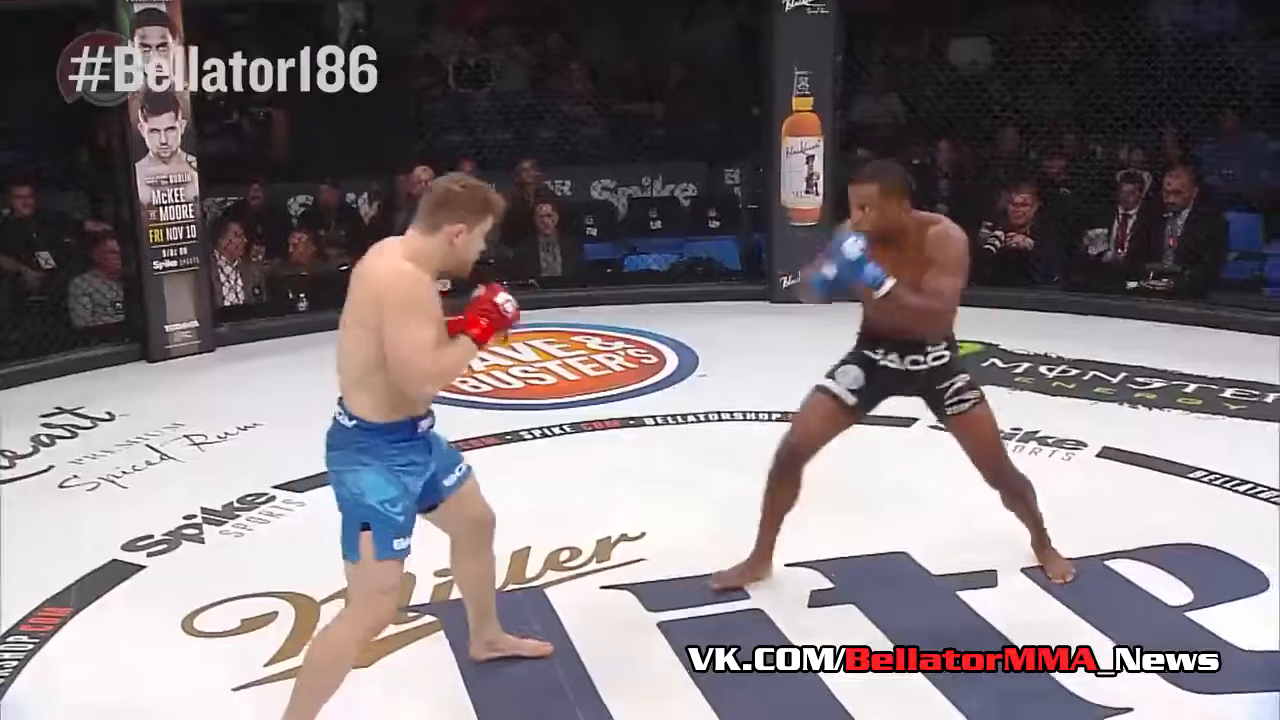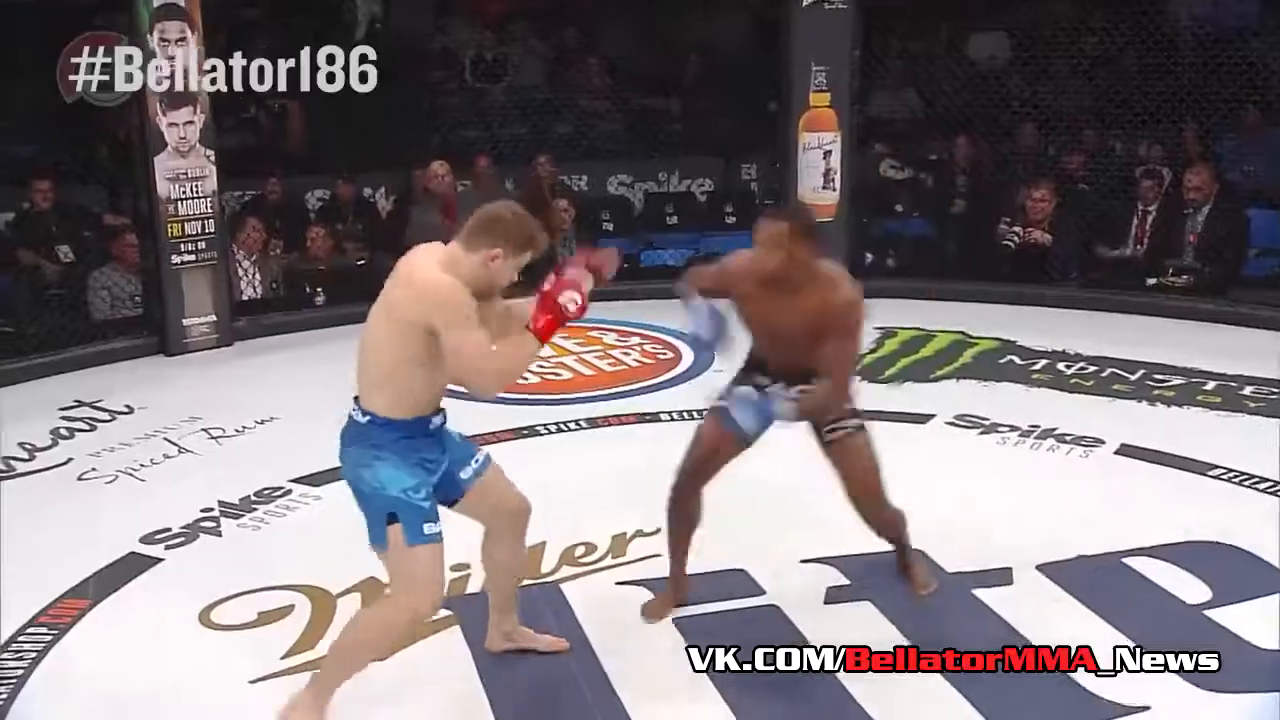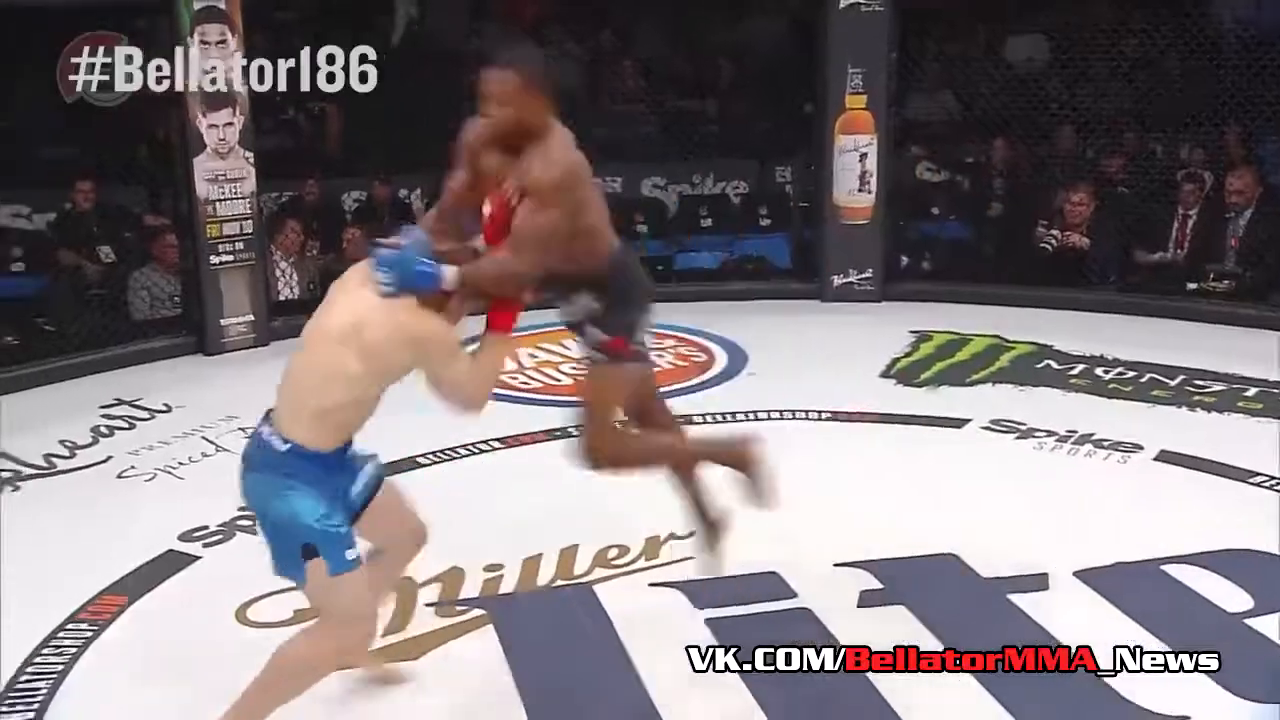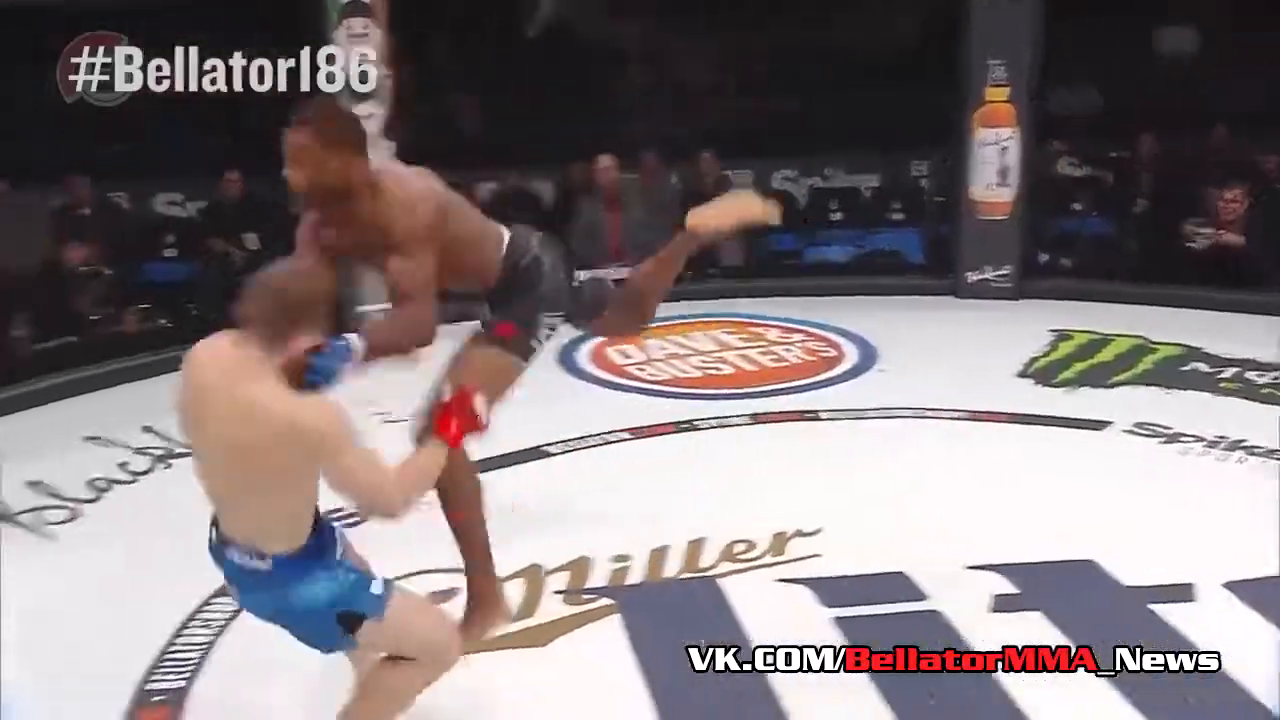
dt=0.3s
person 1, frame 1
left shoulder: (397, 255)
right shoulder: (402, 280)
right elbow: (421, 379)
left wrist: (461, 324)
right wrist: (480, 330)
left hip: (412, 436)
right hip: (374, 451)
left knee: (476, 522)
right knee: (373, 608)
left ankle: (487, 637)
person 1, frame 2
left shoulder: (437, 261)
right shoulder: (439, 288)
left elbow: (493, 323)
right elbow: (486, 377)
left wrist: (570, 281)
right wrist: (547, 322)
left hip: (426, 432)
right hip: (386, 448)
left knee: (510, 511)
right knee: (417, 598)
left ankle: (504, 629)
person 1, frame 3
left shoulder: (368, 272)
right shoulder: (422, 328)
right elbow: (470, 397)
right wrist: (502, 325)
left hip: (281, 451)
right hip: (295, 477)
left knee: (407, 536)
right knee: (348, 628)
left ankle: (349, 648)
person 1, frame 4
left shoulder: (203, 358)
right shoulder: (305, 420)
right elbow: (388, 499)
right wrist: (448, 433)
left hip: (235, 550)
right hip: (290, 577)
right knee: (440, 648)
person 2, frame 1
left shoulder: (942, 241)
right shoulder: (854, 238)
left elbow: (939, 321)
right elbow: (819, 279)
left wrist: (877, 282)
right wrist: (823, 281)
left hip: (933, 359)
right hip: (872, 353)
left knee: (999, 470)
right knee: (792, 450)
left ankle: (1042, 544)
right ankle: (760, 560)
person 2, frame 2
left shoulder: (839, 295)
right shoulder: (740, 269)
left elbow: (837, 389)
right elbow: (693, 283)
left wrist: (778, 410)
right wrist: (698, 308)
left hip: (821, 388)
right hip: (759, 377)
left knee: (872, 508)
right knee: (687, 482)
left ankle: (906, 555)
right ankle: (677, 582)
person 2, frame 3
left shoulder: (554, 168)
right shoulder: (480, 136)
left elbow: (525, 267)
right elbow: (448, 215)
left wrist: (442, 275)
left hip: (611, 290)
right hip: (578, 285)
left knee: (603, 450)
left ankle: (732, 451)
right ankle: (700, 505)
person 2, frame 4
left shoulder: (406, 203)
right shoulder: (326, 207)
left elbow: (417, 321)
left wrist: (348, 350)
left hip: (521, 282)
right hip: (505, 266)
right knee: (625, 321)
left ankle: (484, 596)
right ankle: (700, 226)
